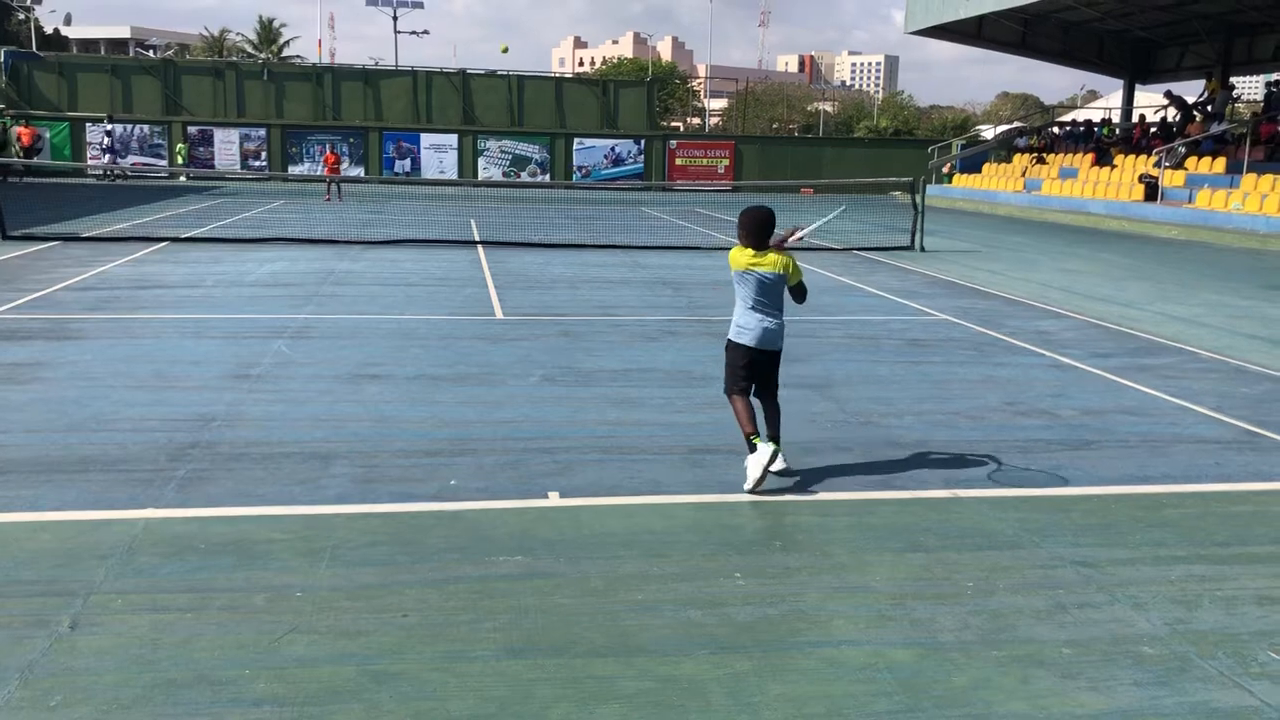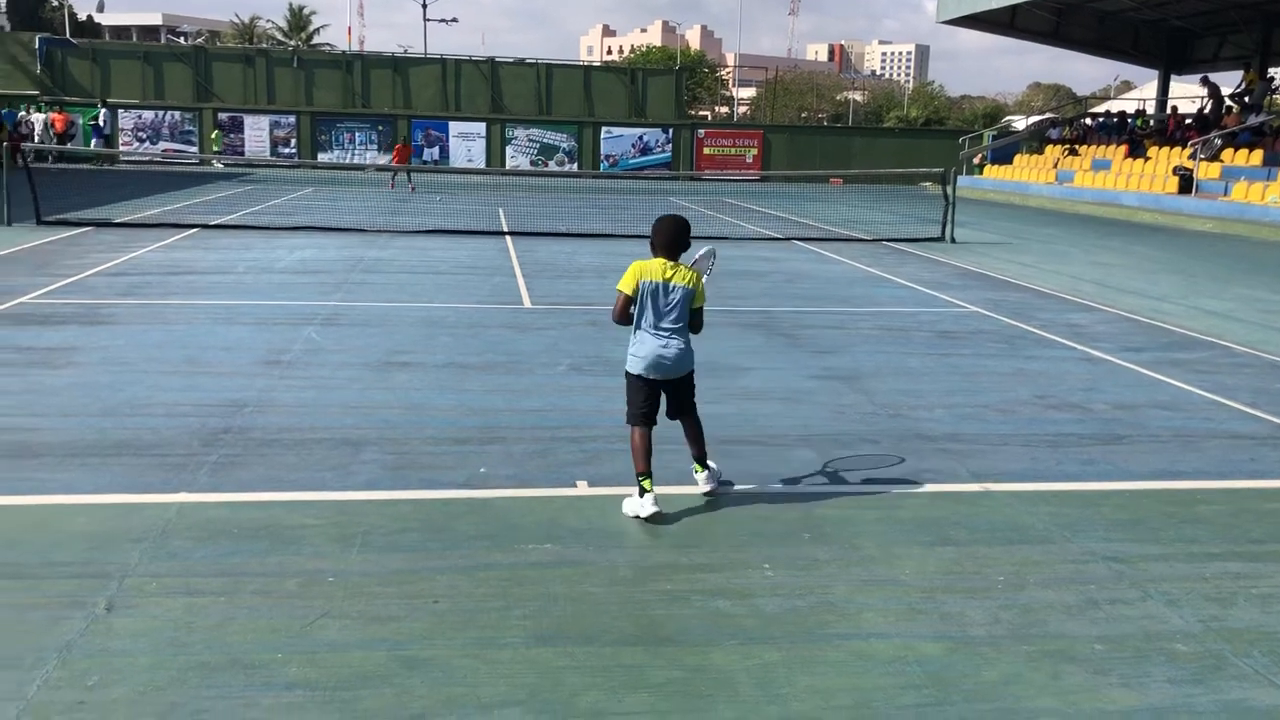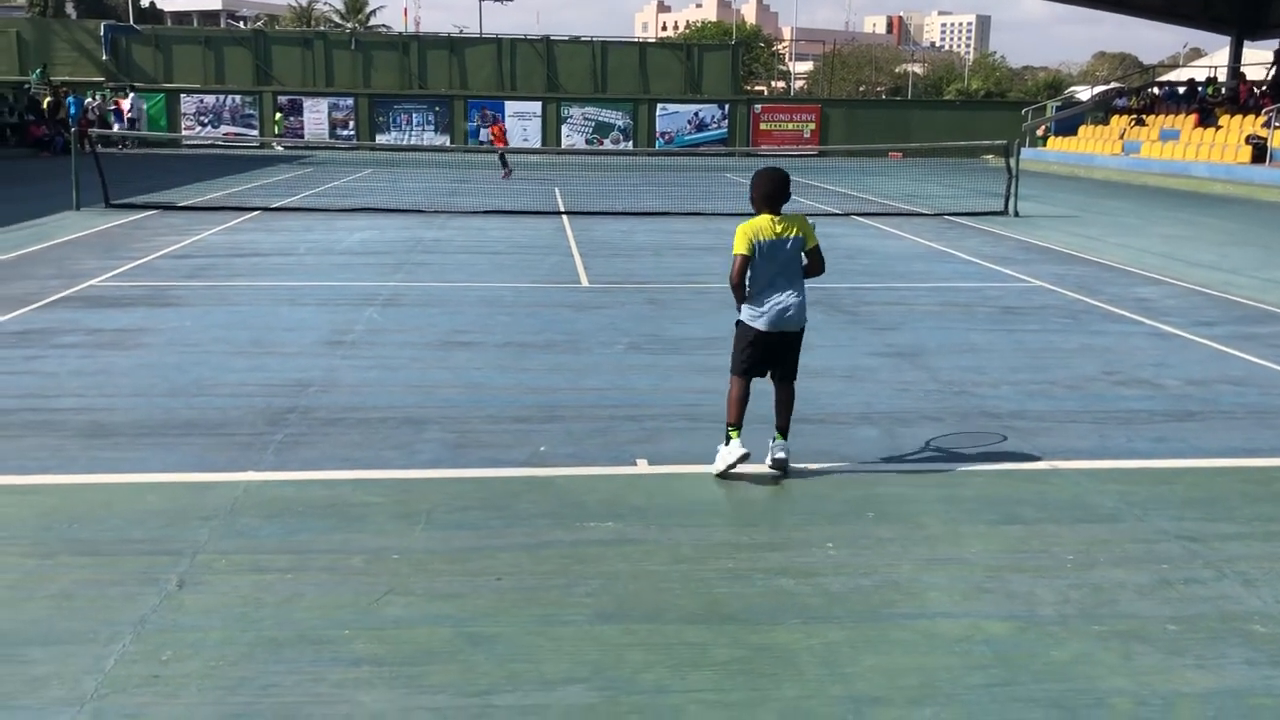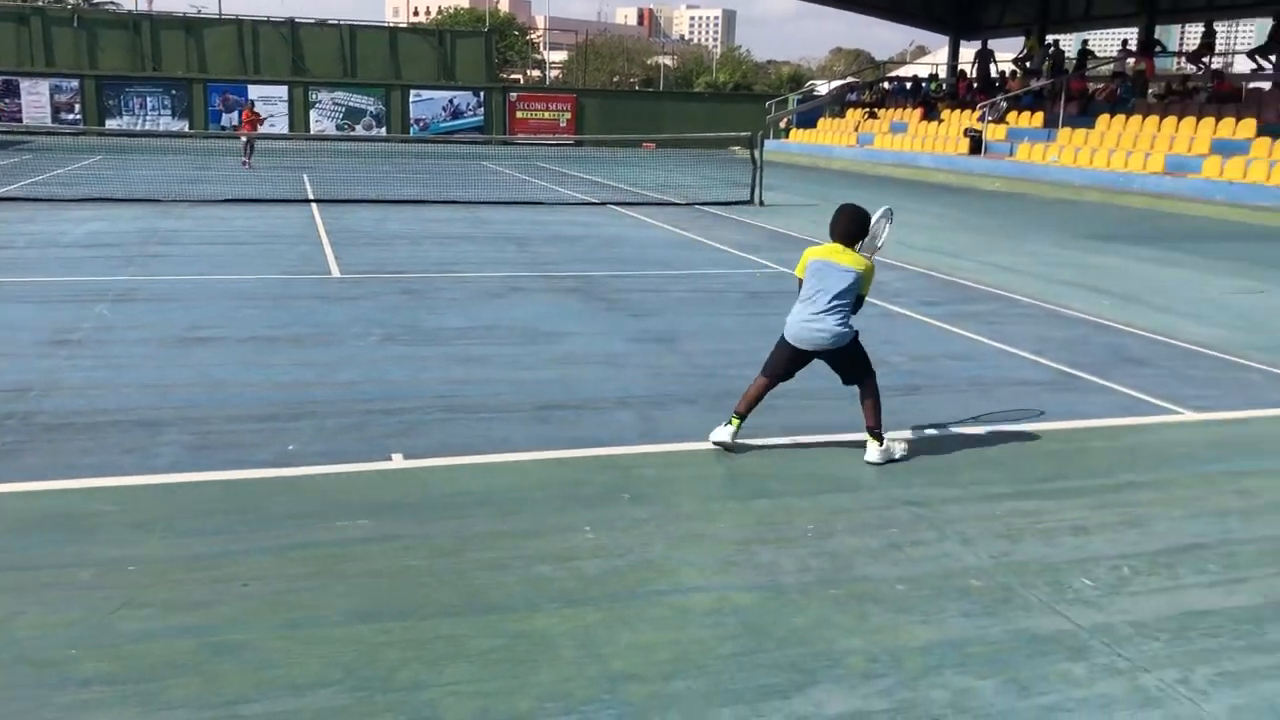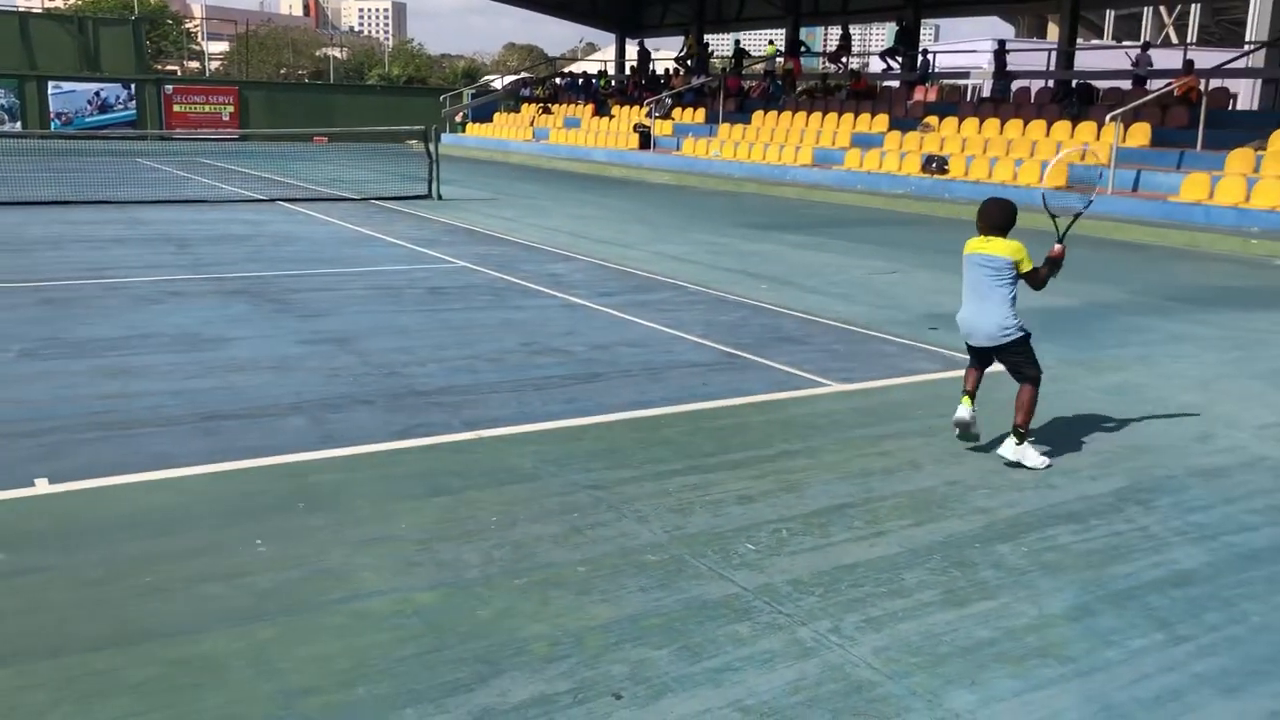
dt=1s
person 1, frame 1
left shoulder: (735, 256)
right shoulder: (785, 261)
right elbow: (800, 297)
left wrist: (779, 243)
left hip: (744, 337)
right hip: (773, 338)
left knee: (737, 393)
right knee: (768, 395)
left ankle: (758, 447)
right ankle: (773, 451)
person 1, frame 2
left shoulder: (638, 270)
right shoulder: (692, 278)
left elbow: (618, 315)
right elbow: (695, 325)
left hip: (643, 361)
right hip: (679, 361)
left knee: (640, 424)
right knee: (688, 415)
left ankle: (645, 494)
right ankle: (704, 471)
person 1, frame 3
left shoulder: (748, 230)
right shoulder: (801, 225)
left elbow: (736, 277)
right elbow: (818, 267)
left wrist: (742, 300)
left hip: (758, 317)
right hip: (793, 316)
left knee: (740, 377)
right knee: (785, 380)
left ankle: (733, 442)
right ankle: (780, 444)
person 1, frame 4
left shoulder: (811, 255)
right shoulder: (864, 265)
right elbow: (856, 306)
left hip: (797, 331)
right hip: (836, 336)
left knee: (767, 377)
right knee: (866, 380)
left ankle: (730, 427)
right ankle: (876, 443)
person 1, frame 5
left shoulder: (970, 247)
right shoulder: (1015, 249)
right elbow: (1037, 282)
left wrist: (1045, 263)
right wrist: (1053, 263)
left hip: (971, 326)
right hip: (1003, 330)
left knee: (977, 363)
right knee: (1031, 379)
left ankle: (966, 407)
right ankle: (1017, 444)
